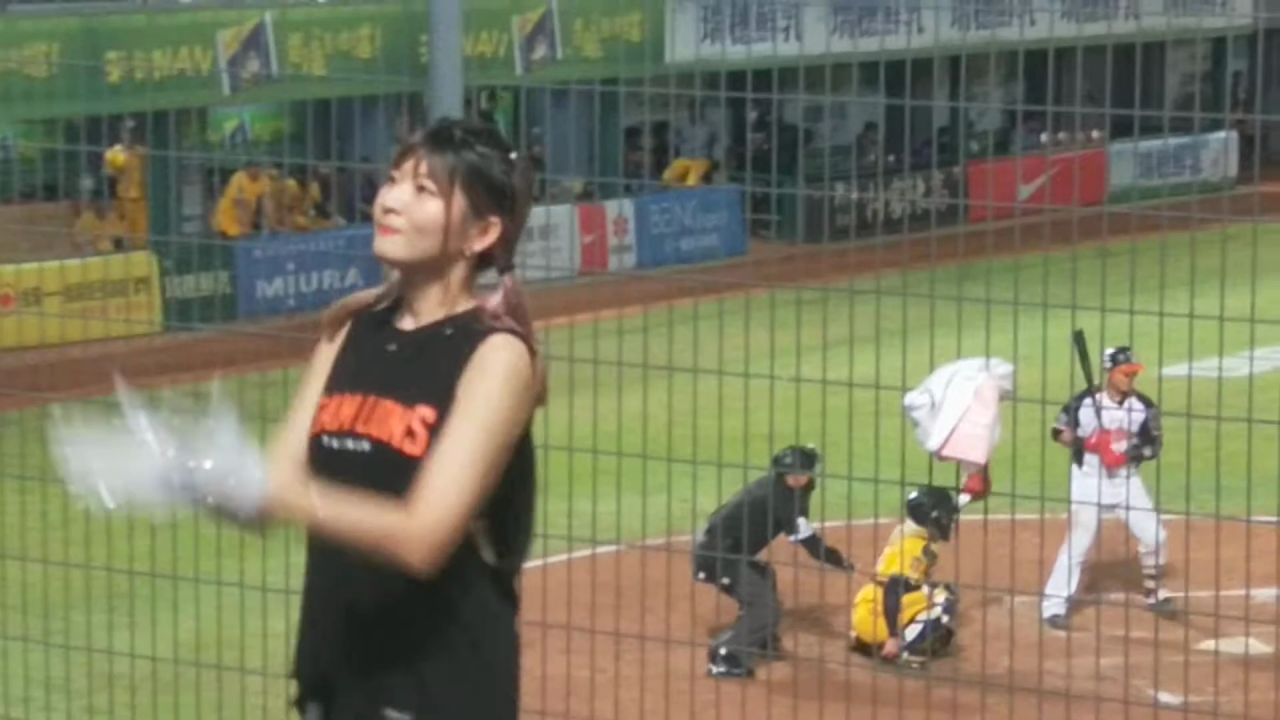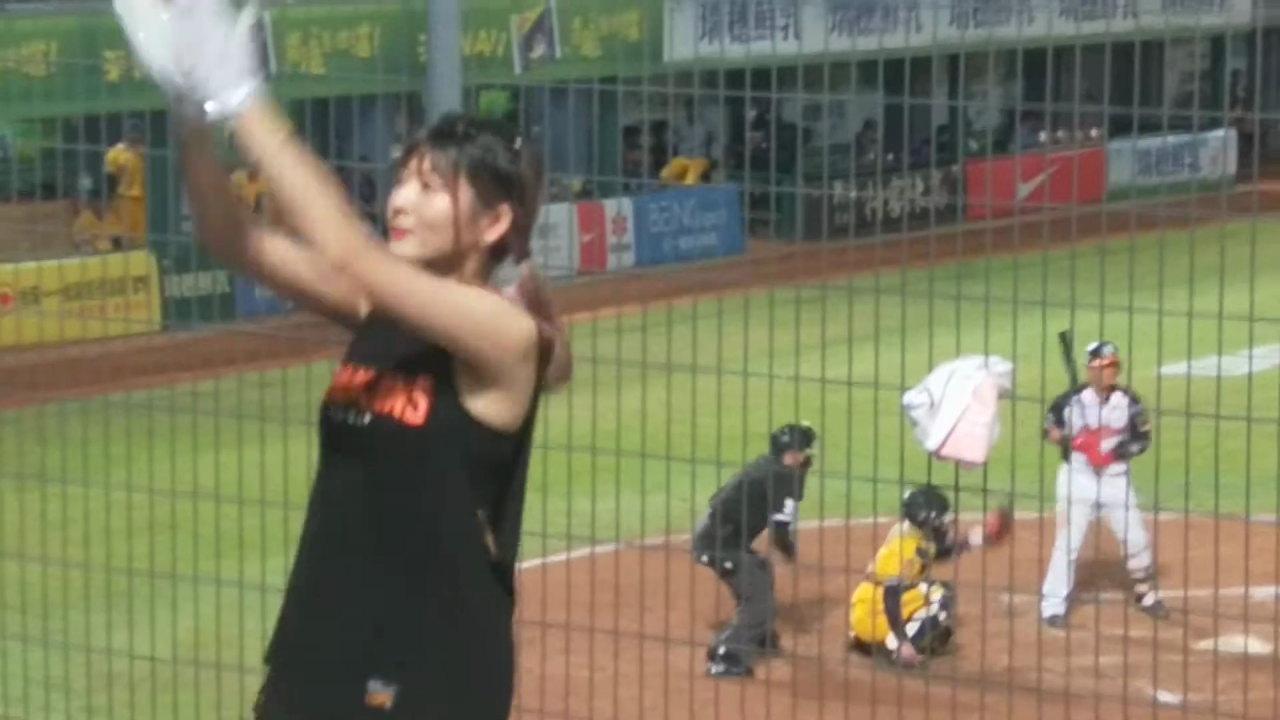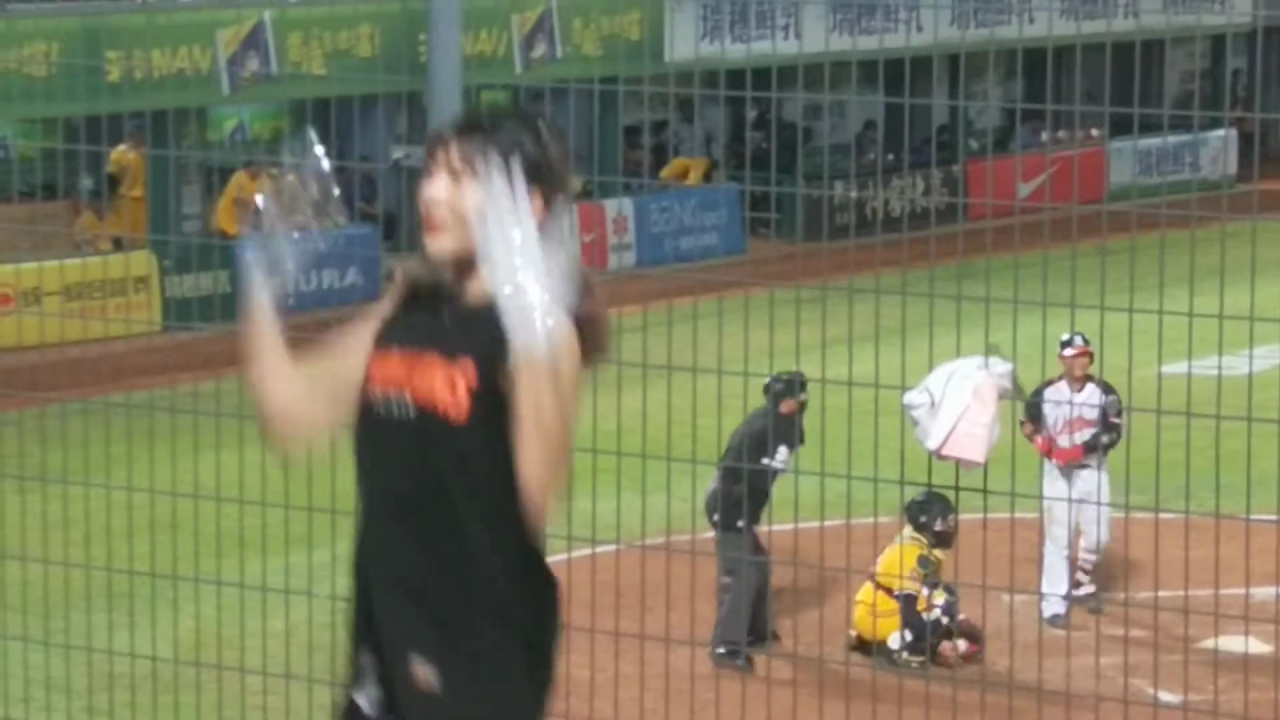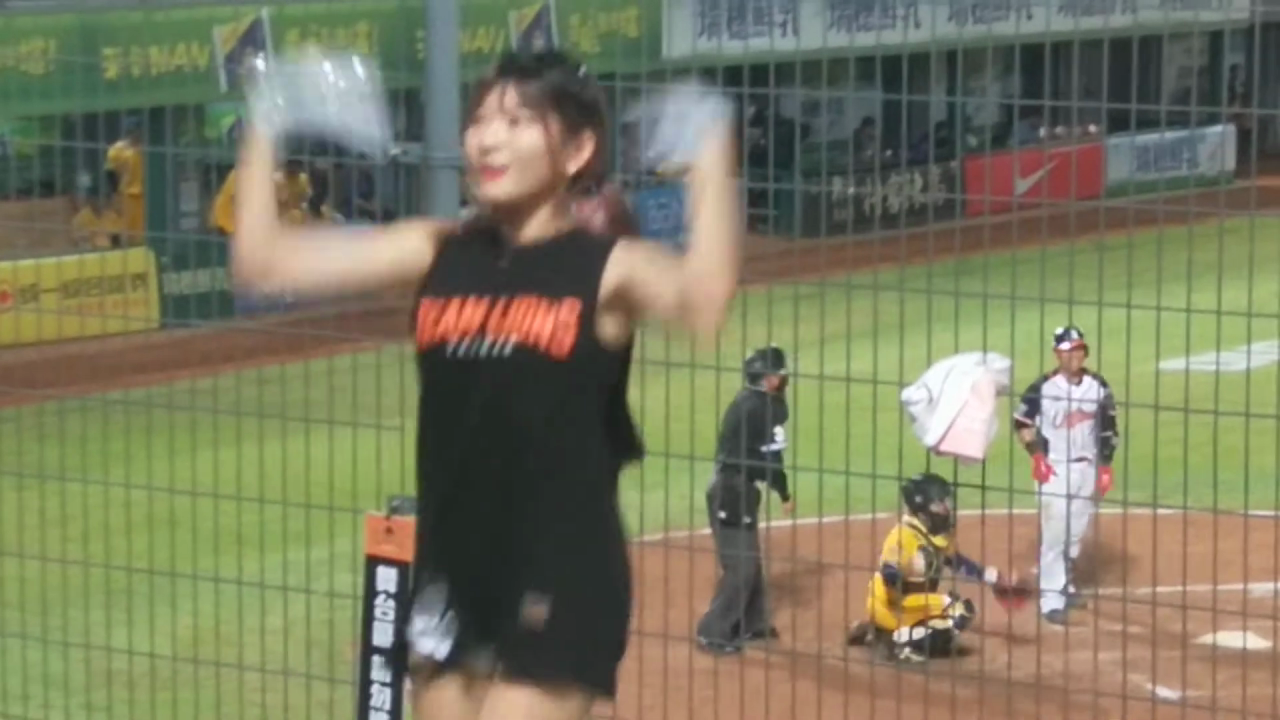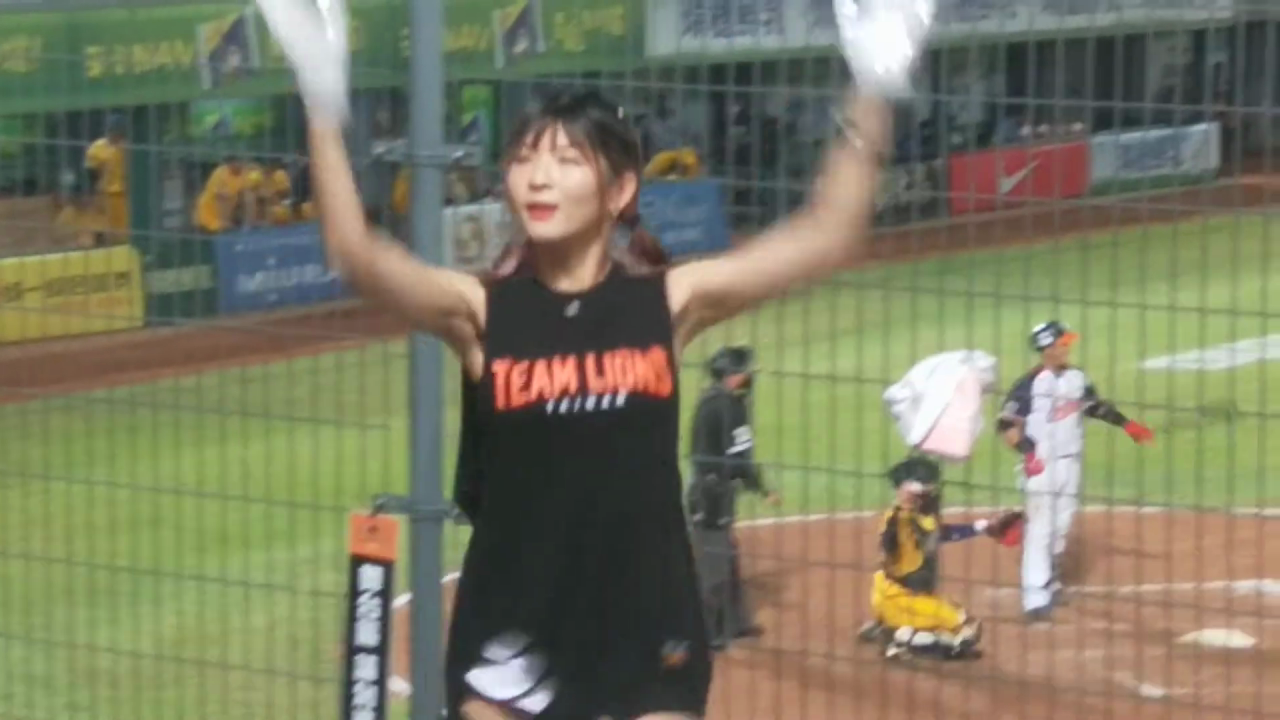
dt=0.3s
person 1, frame 1
left shoulder: (497, 357)
right shoulder: (350, 332)
left elbow: (419, 542)
right elbow: (277, 484)
left wrist: (265, 491)
right wrist: (189, 476)
right hip: (342, 667)
person 1, frame 2
left shoulder: (505, 336)
right shoulder: (378, 302)
left elbow: (357, 260)
right elbow: (234, 242)
left wrist: (242, 98)
right wrist: (195, 103)
right hip: (327, 642)
person 1, frame 3
left shoulder: (540, 332)
right shoulder: (405, 309)
left elbow: (540, 498)
right elbow: (287, 408)
left wrist: (537, 328)
right wrist: (261, 282)
left hip: (479, 643)
right hip: (392, 630)
person 1, frame 4
left shoulder: (610, 266)
right shoulder: (440, 253)
left elbow: (706, 306)
right elbow: (260, 264)
left wrist: (710, 154)
right wrist: (266, 121)
left hip: (563, 584)
right hip: (453, 578)
person 1, frame 5
left shoulder: (666, 301)
right shoulder: (476, 308)
left elbow: (826, 245)
right elbow: (356, 261)
left wrist: (870, 94)
right wrist: (324, 110)
left hip: (649, 626)
right hip: (507, 614)
person 2, frame 1
left shoulder: (1144, 406)
right shoulder: (1083, 402)
left elbow: (1154, 446)
right elbow: (1059, 433)
left wrist: (1124, 457)
right wrist: (1086, 443)
left hip: (1127, 481)
right hip: (1088, 480)
left knee: (1154, 535)
right knee: (1077, 543)
left ankle: (1155, 592)
right ankle: (1054, 605)
person 2, frame 2
left shoulder: (1129, 402)
right shoulder: (1070, 400)
left elbow: (1142, 440)
right elbow: (1049, 431)
left wrist: (1111, 455)
right wrist: (1073, 442)
left hip: (1115, 479)
right hip: (1077, 478)
left knee: (1137, 538)
right knee: (1068, 542)
left ankle: (1146, 594)
right ankle: (1053, 605)
person 2, frame 3
left shoulder: (1105, 393)
right shoulder: (1046, 392)
left elbow: (1113, 434)
right elbow: (1028, 423)
left wrist: (1079, 451)
right wrist: (1039, 439)
left hip: (1092, 471)
right hip: (1057, 473)
left knee: (1097, 534)
right knee: (1057, 538)
left ankle: (1082, 585)
right ankle: (1054, 603)
person 2, frame 4
left shoulder: (1098, 386)
right shoulder: (1042, 387)
left elbow: (1109, 429)
right elbow: (1022, 424)
left wrist: (1105, 466)
right wrist: (1036, 456)
left hip: (1087, 467)
right hip: (1054, 469)
left knee: (1077, 532)
right knee: (1054, 534)
left ankle: (1065, 584)
right ankle: (1051, 598)
person 2, frame 5
left shoulder: (1074, 377)
right shoulder: (1028, 384)
left elbow: (1095, 405)
right elbow: (1006, 424)
left wrist: (1126, 424)
right wrist: (1026, 455)
left hip: (1070, 462)
right hip: (1040, 467)
left knee: (1059, 528)
right knee: (1039, 530)
left ankle: (1049, 583)
right ankle: (1035, 599)
person 3, frame 1
left shoulder: (773, 485)
right shoulder: (781, 500)
right elbow: (813, 546)
right wrist: (847, 565)
left hip: (717, 545)
right hip: (716, 555)
left knee: (764, 578)
right knee: (765, 607)
left ankle: (759, 640)
right ankle: (725, 657)
person 3, frame 2
left shoulder: (767, 466)
right shoulder: (781, 479)
right elbow: (780, 534)
right wrist: (790, 555)
left hip: (721, 533)
right hip: (720, 540)
left knee: (761, 572)
right knee: (761, 601)
left ankle: (758, 637)
right ankle: (724, 657)
person 3, frame 3
left shoulder: (762, 418)
right shoulder: (779, 428)
right elbow: (763, 479)
right wrist: (753, 518)
left hip: (726, 496)
right hip: (732, 501)
left knee: (757, 565)
right knee: (741, 573)
left ankle: (755, 630)
right ankle: (727, 645)
person 3, frame 4
left shoulder: (745, 399)
right shoulder: (766, 407)
right elbow: (772, 459)
right wrist: (785, 495)
left hip: (727, 487)
right hip: (736, 491)
left knee: (749, 560)
right knee: (740, 565)
left ankle: (752, 624)
right ankle: (714, 632)
person 3, frame 5
left shoulder: (711, 399)
right shoulder: (728, 406)
right elbow: (740, 461)
right wrist: (764, 491)
left hip: (706, 489)
right hip: (712, 491)
left knee: (725, 559)
right knee: (715, 565)
left ankle: (734, 624)
person 4, frame 1
left shoulder: (906, 533)
right shoulder: (919, 549)
right elbow: (890, 592)
right wrist: (890, 639)
left hip: (879, 611)
right hip: (875, 619)
right knee: (944, 598)
left ankle: (862, 639)
right ankle: (903, 651)
person 4, frame 2
left shoulder: (908, 534)
right shoulder: (909, 547)
left elbow: (942, 552)
right elbow: (891, 596)
left wrist: (977, 538)
right wrist: (903, 642)
left hip: (874, 611)
right hip: (870, 616)
right knee: (942, 596)
left ankle: (866, 640)
right ankle: (894, 648)
person 4, frame 3
left shoulder: (930, 547)
right shoulder: (913, 553)
left elbow: (936, 587)
right elbow: (908, 607)
left wrist: (959, 619)
right wrist: (940, 643)
left hip: (884, 608)
right hip: (874, 615)
right knee: (942, 599)
left ankle: (868, 639)
right ankle: (895, 648)
person 4, frame 4
left shoulder: (939, 532)
right shoulder: (906, 535)
left elbow: (956, 561)
right elbow: (889, 574)
left wrist: (993, 576)
right wrist: (909, 568)
left hip: (912, 600)
right hip: (889, 604)
right knee: (960, 611)
left ankle: (876, 631)
right ankle: (900, 642)
person 4, frame 5
left shoulder: (926, 516)
right shoulder: (899, 519)
left elbow: (944, 533)
right elbow: (888, 542)
left wrist: (984, 526)
right wrist: (900, 508)
left hip: (917, 595)
right hip: (897, 599)
right knee: (968, 633)
left ankle: (888, 627)
right ankle: (900, 640)
